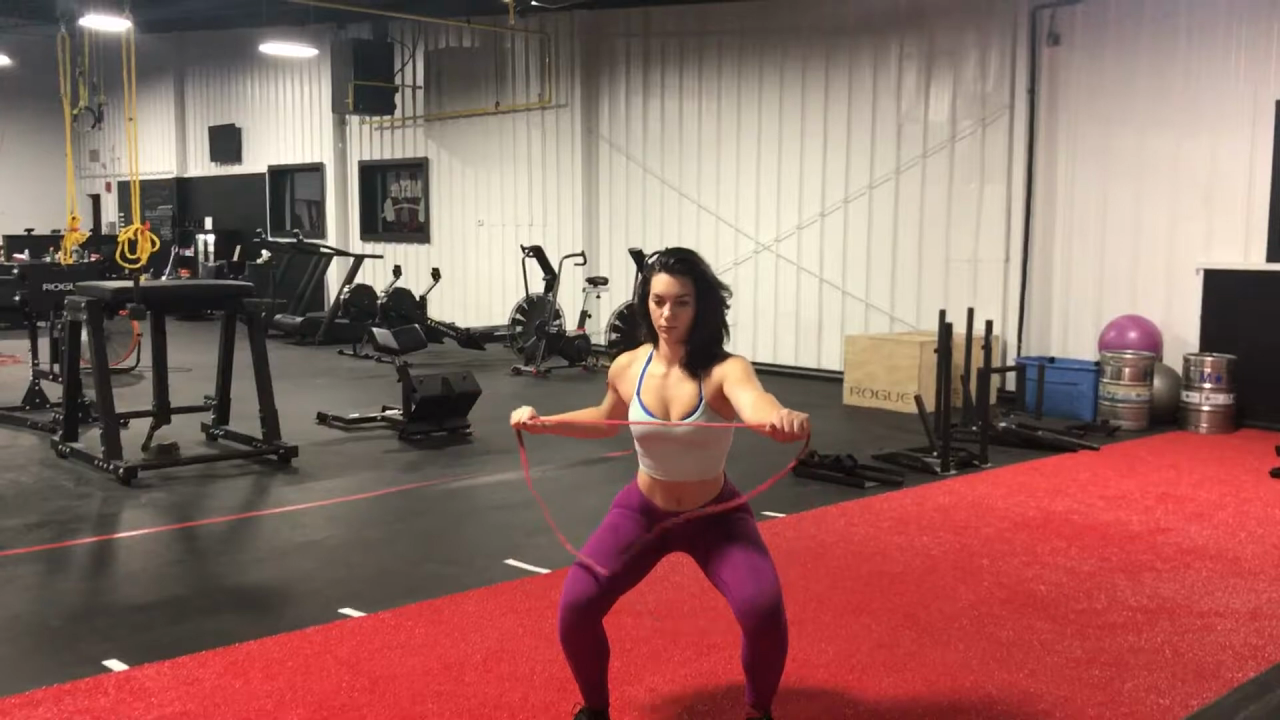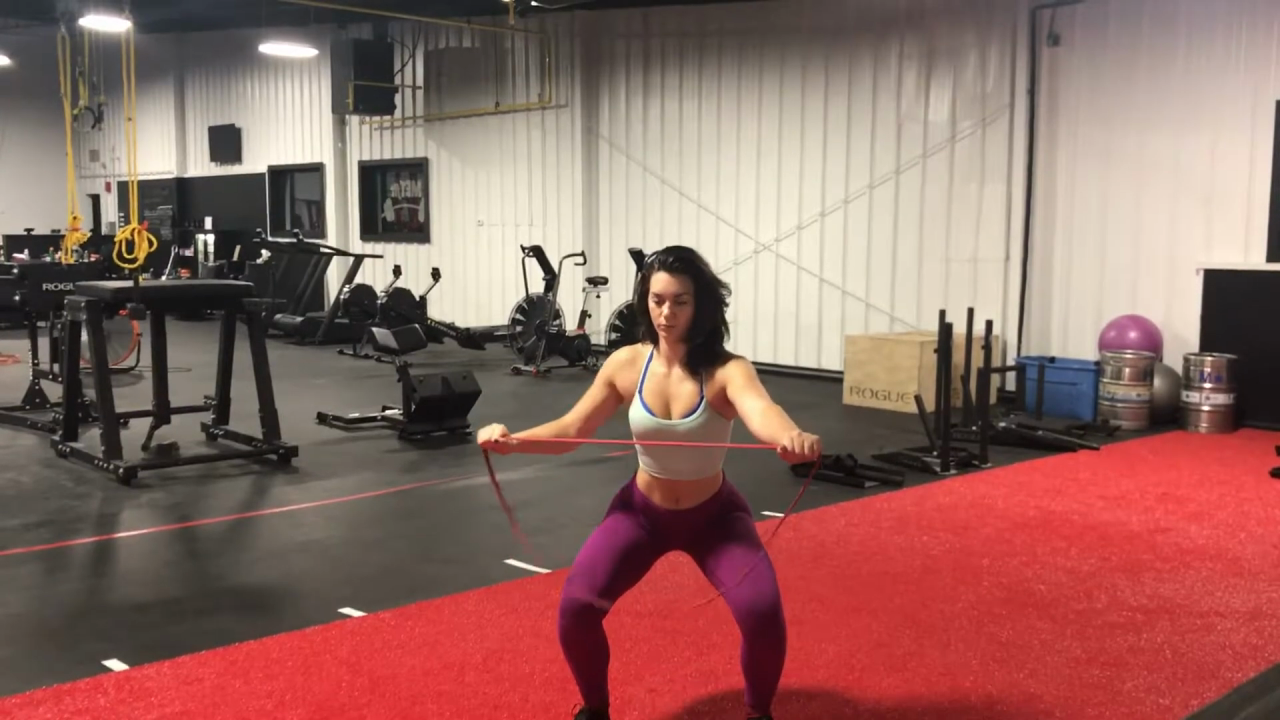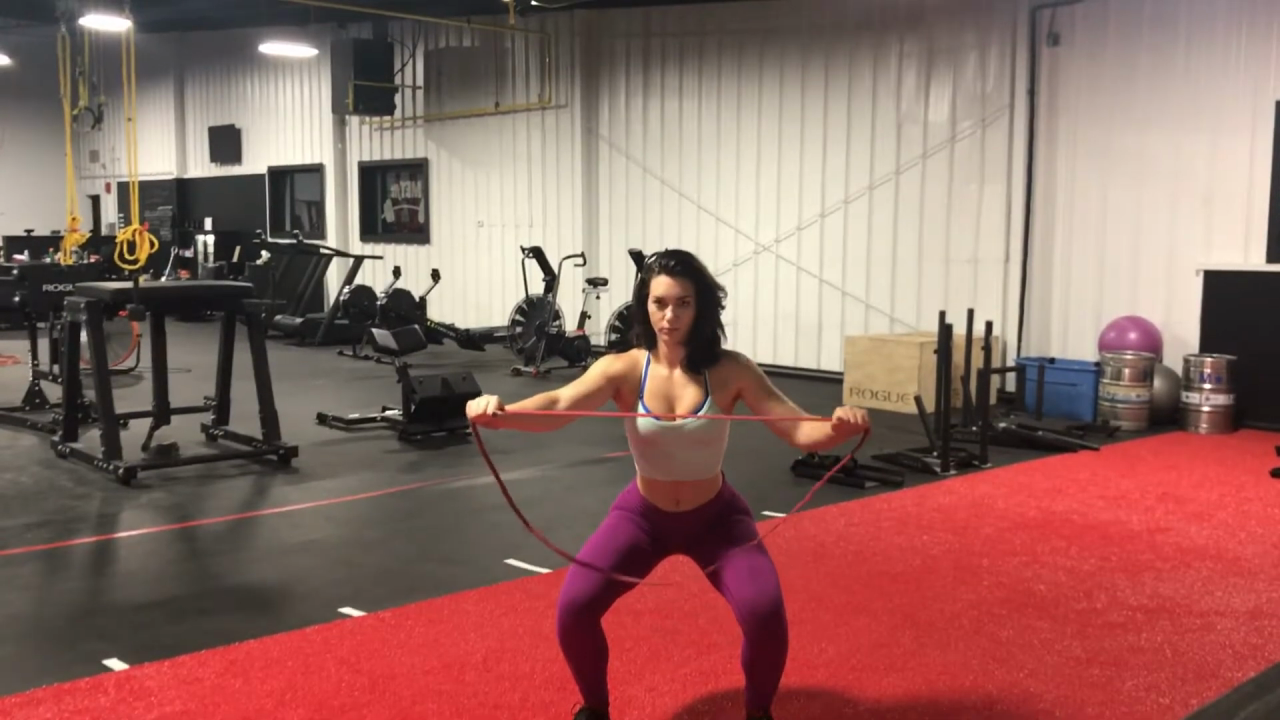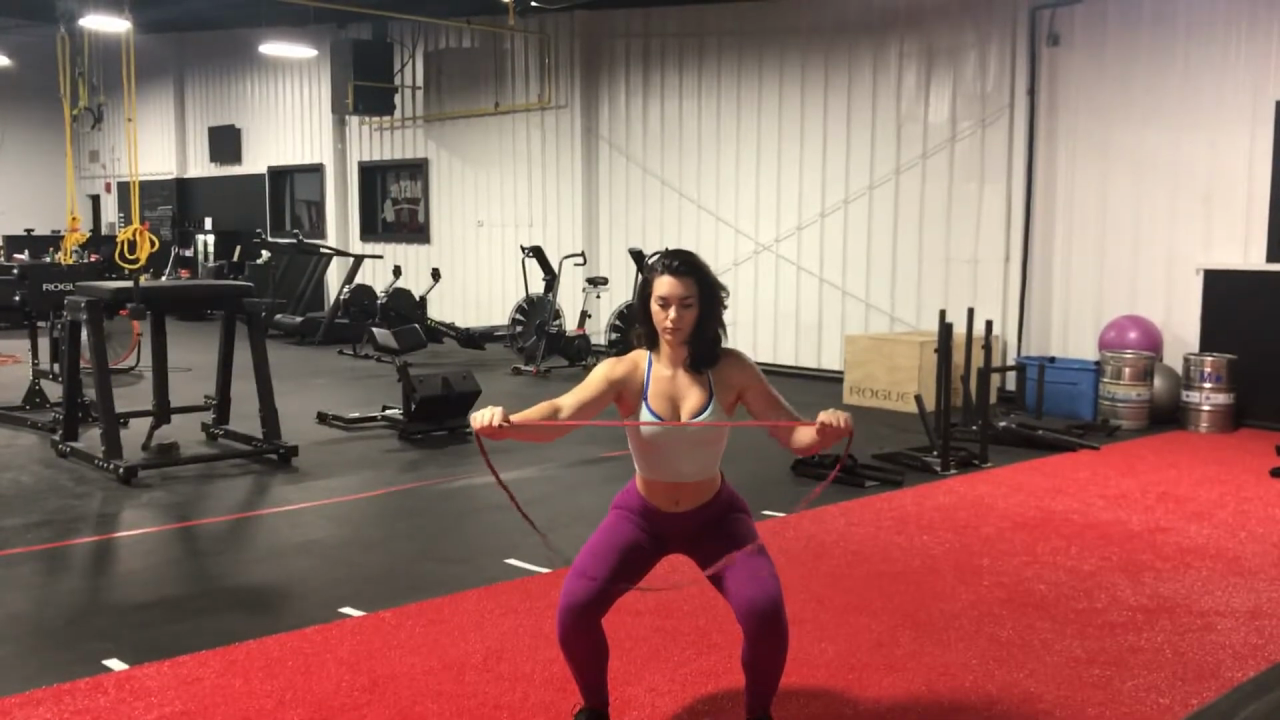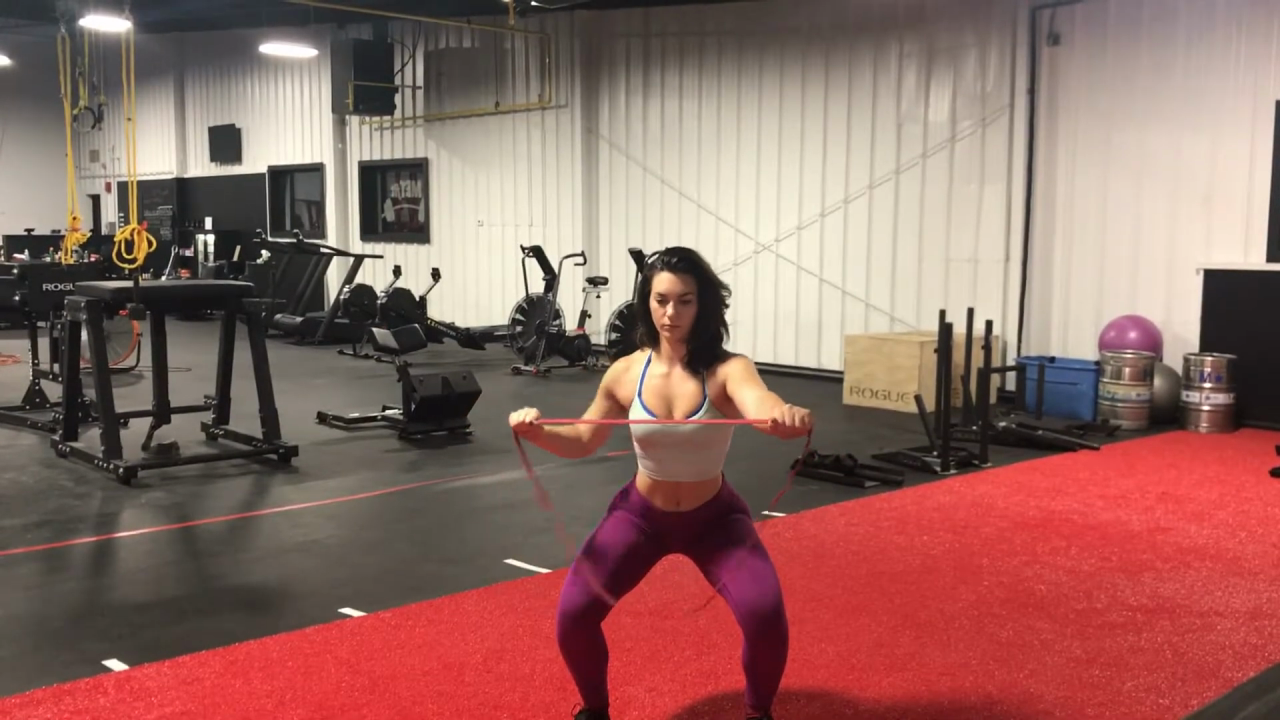
dt=1s
person 1, frame 1
left shoulder: (726, 369)
right shoulder: (628, 367)
left elbow: (755, 402)
right elbow: (605, 421)
left wrist: (782, 418)
right wrist: (541, 421)
left hip: (716, 515)
right hip: (642, 510)
left knee: (764, 612)
right knee: (576, 608)
person 1, frame 2
left shoulder: (728, 370)
right shoulder: (625, 364)
left elbow: (762, 410)
right elbow: (574, 428)
left wrist: (793, 436)
right wrist: (513, 440)
left hip: (715, 515)
right hip: (640, 510)
left knee: (763, 613)
right knee: (576, 607)
person 1, frame 3
left shoulder: (731, 370)
right shoulder: (622, 369)
left elbow: (799, 429)
right elbow: (559, 405)
left wrist: (841, 425)
right wrist: (502, 414)
left hip: (716, 516)
right hip: (642, 513)
left knee: (765, 614)
right knee: (574, 607)
person 1, frame 4
left shoulder: (732, 369)
right shoulder: (624, 371)
left elbow: (794, 435)
right elbow: (562, 412)
left wrist: (826, 430)
right wrist: (508, 424)
left hip: (715, 516)
right hip: (641, 514)
left knee: (766, 614)
right knee: (574, 609)
person 1, frame 5
left shoulder: (728, 368)
right shoulder: (624, 373)
left elbow: (762, 406)
right elbow: (582, 442)
left wrist: (788, 417)
right wrist: (537, 431)
left hip: (714, 517)
right hip: (641, 513)
left knee: (765, 615)
right knee: (573, 612)
